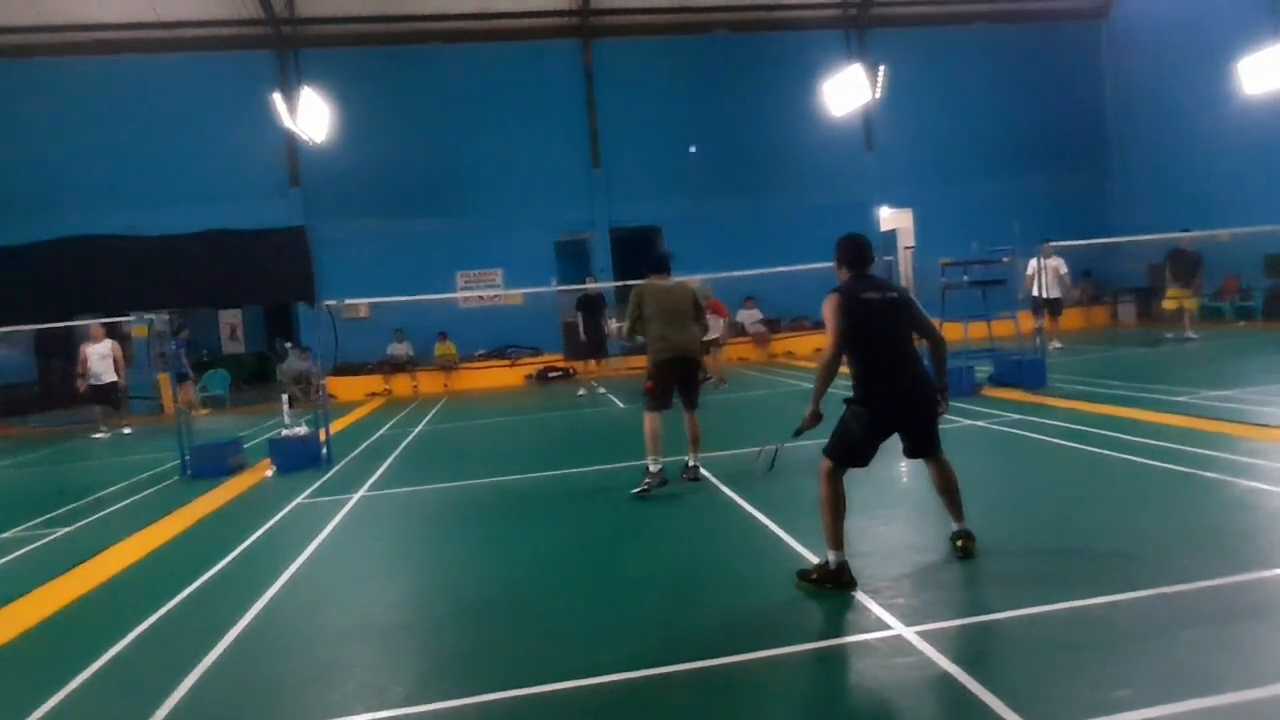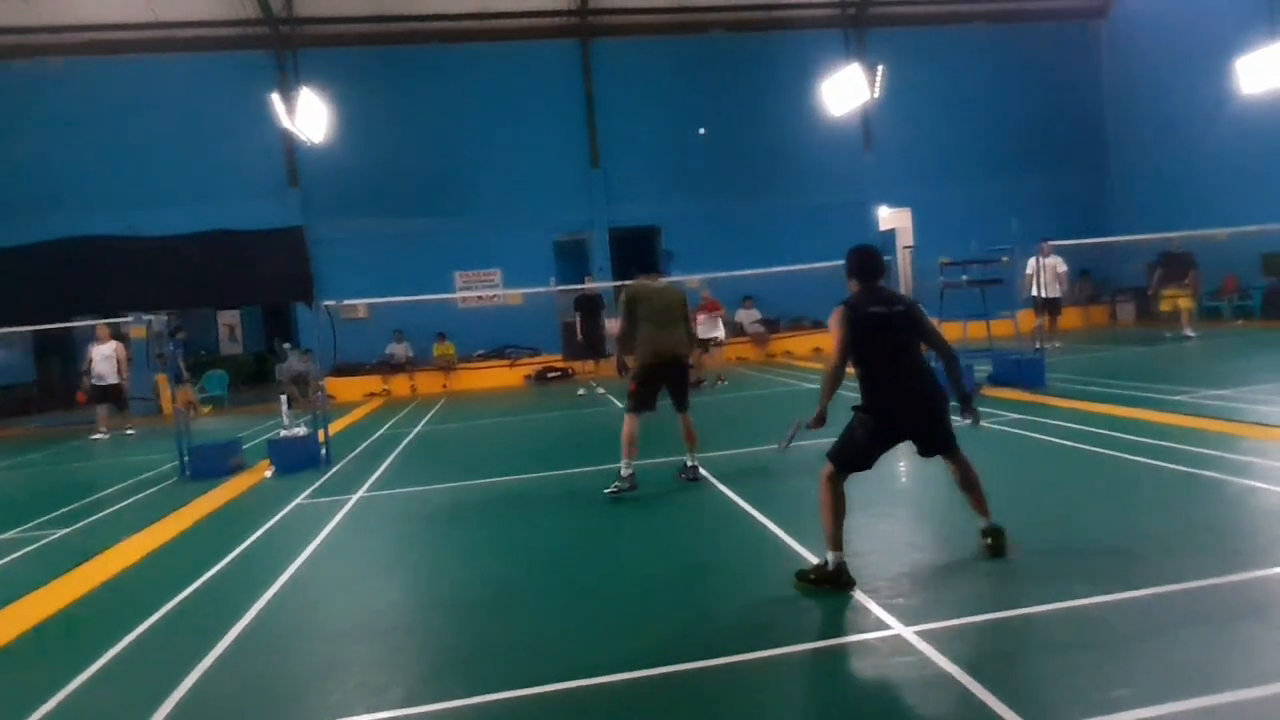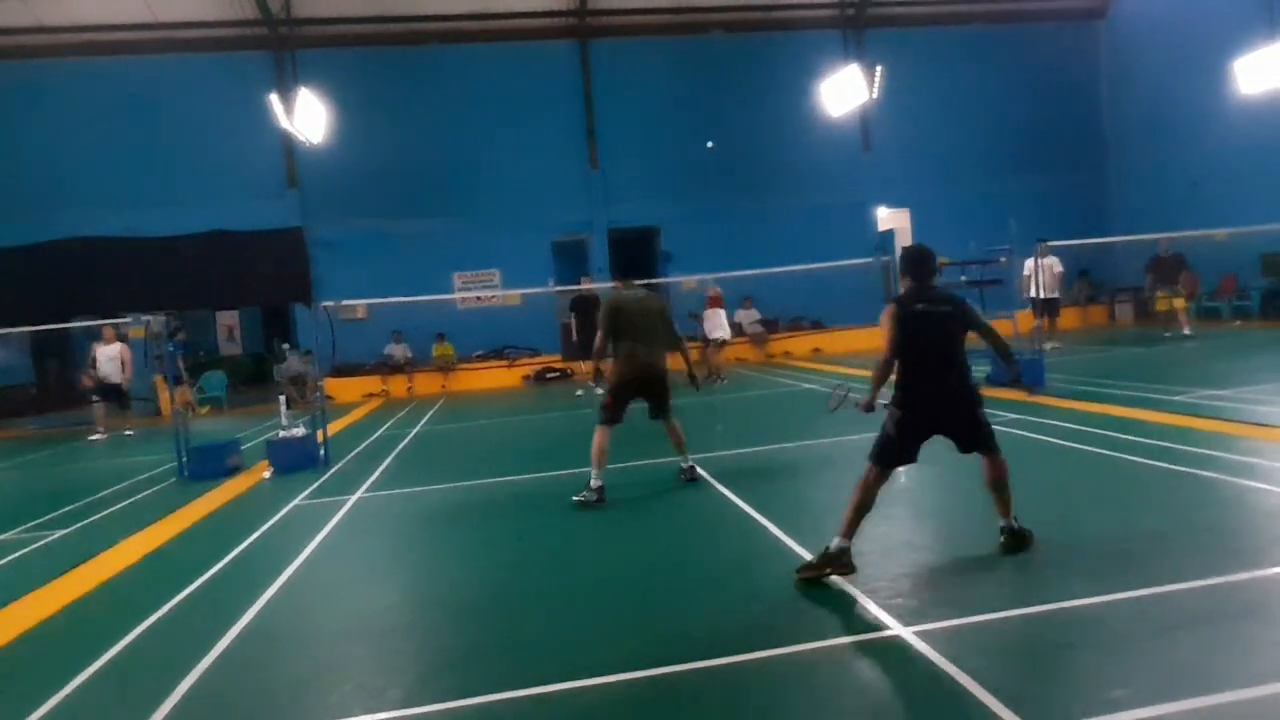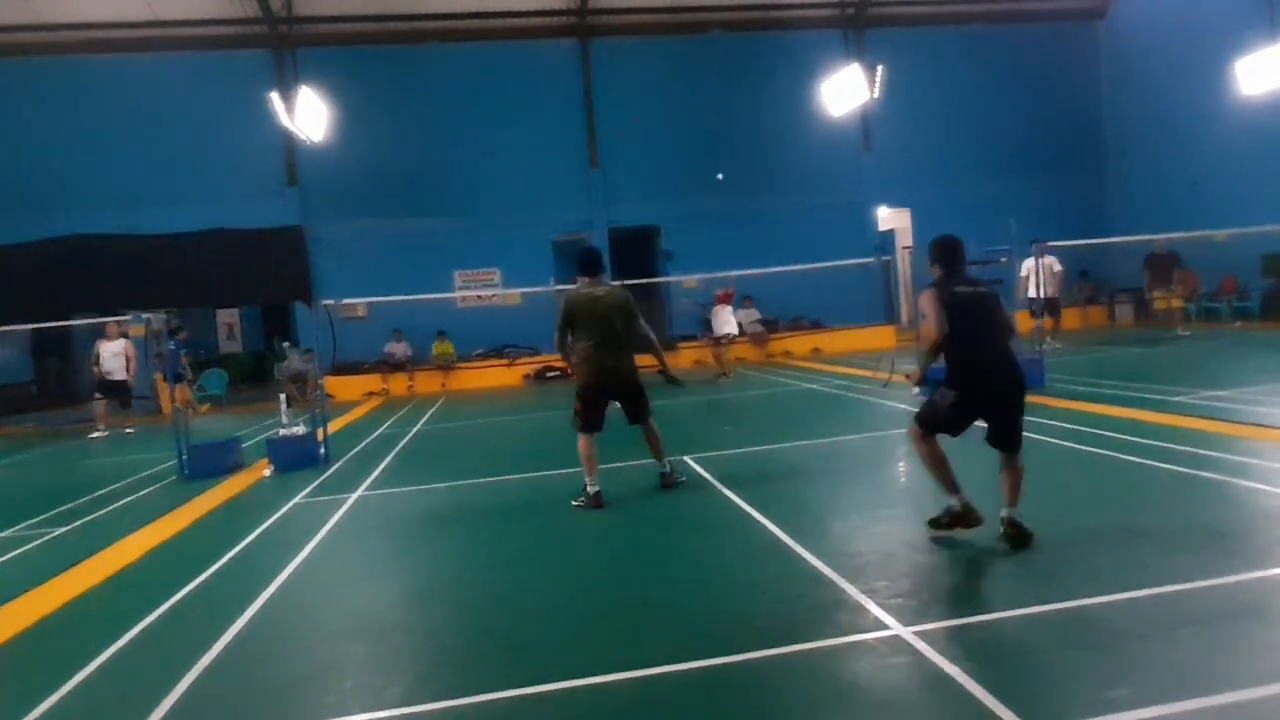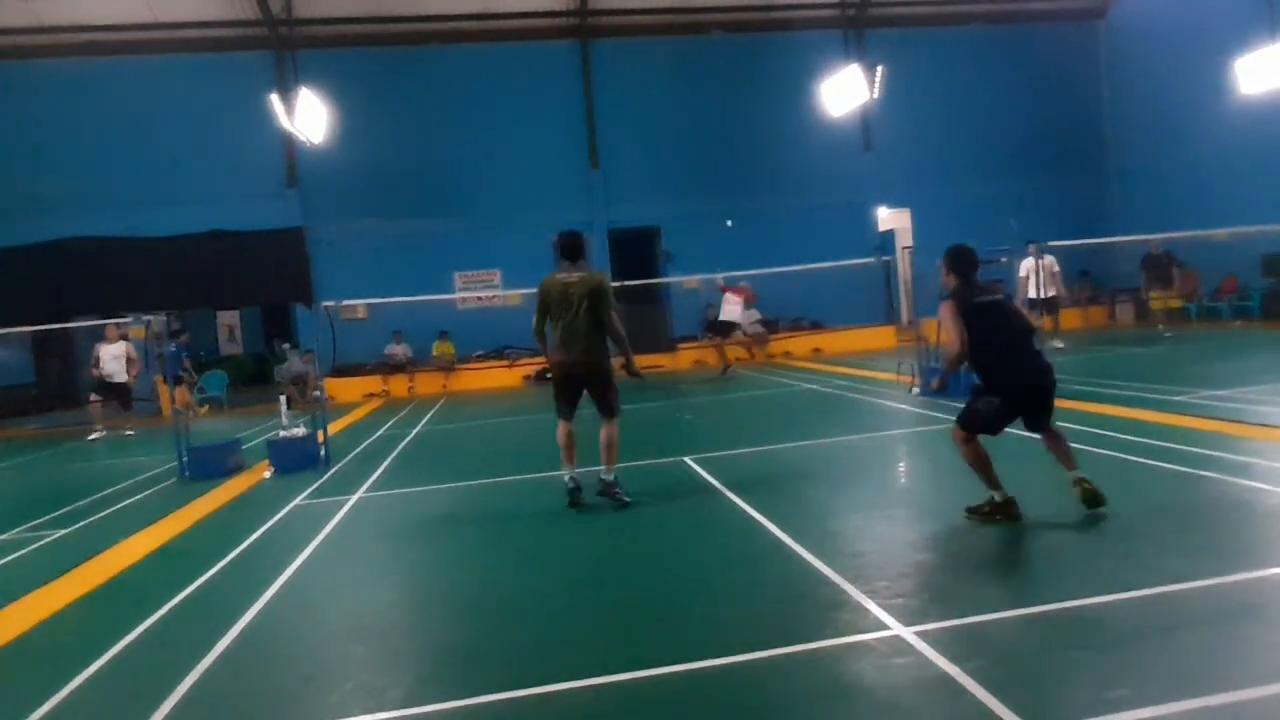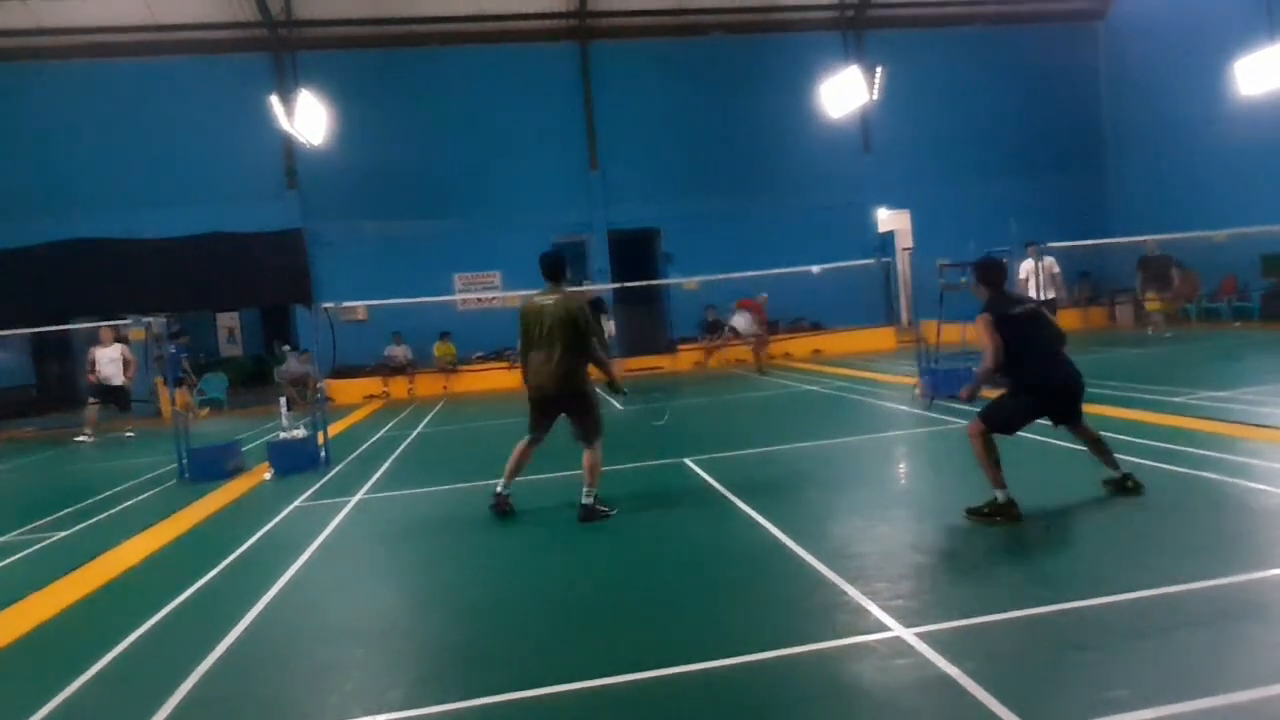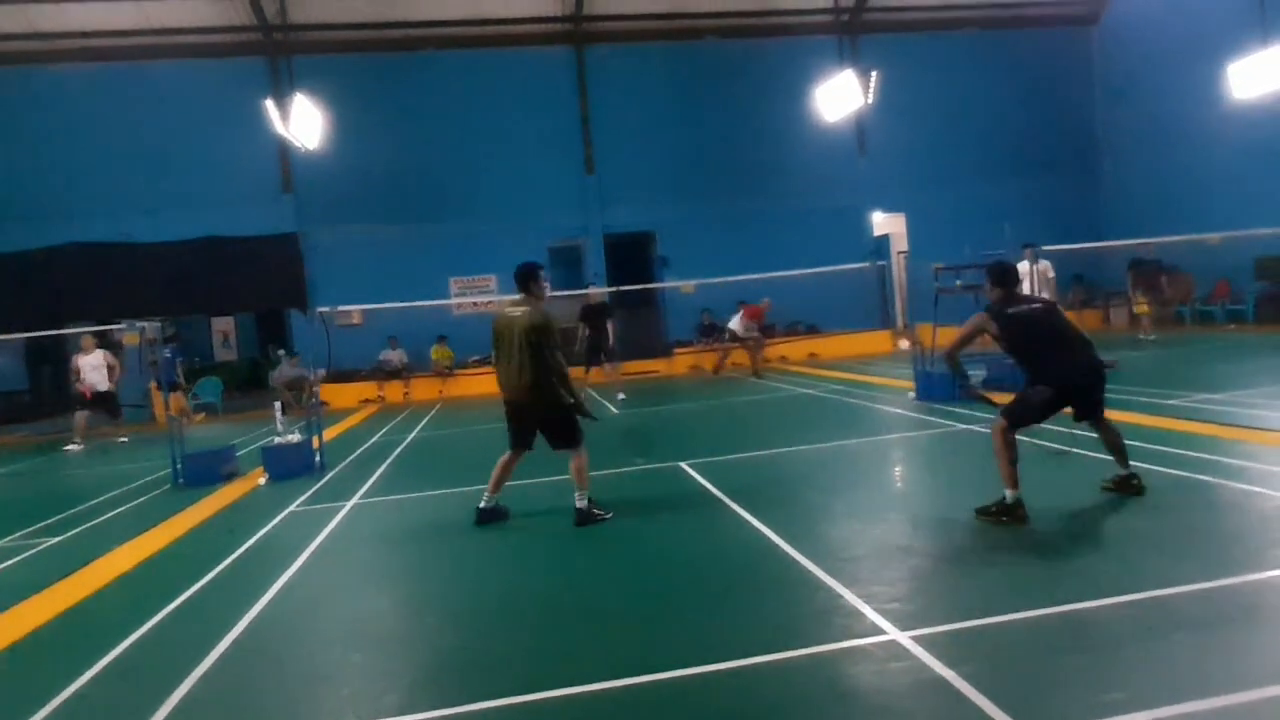
dt=0.2s
person 1, frame 1
left shoulder: (838, 299)
right shoulder: (899, 294)
left elbow: (833, 355)
right elbow: (937, 341)
left wrist: (815, 405)
right wrist: (939, 386)
left hip: (874, 400)
right hip: (918, 393)
left knee: (830, 471)
right knee: (934, 458)
left ankle: (835, 566)
right ankle: (962, 533)
person 1, frame 2
left shoulder: (845, 313)
right shoulder: (907, 306)
left elbow: (837, 366)
right elbow: (946, 352)
left wrist: (821, 409)
right wrist: (964, 396)
left hip: (880, 409)
right hip: (926, 402)
left knee: (831, 476)
right knee: (954, 457)
left ankle: (833, 566)
right ankle: (989, 528)
person 1, frame 3
left shoulder: (897, 309)
right shoulder: (959, 304)
left elbow: (888, 359)
right elbow: (1000, 344)
left wrist: (871, 396)
right wrist: (1014, 372)
left hip: (912, 404)
right hip: (960, 398)
left knee: (874, 474)
right knee: (992, 454)
left ankle: (838, 551)
right ankle: (1009, 529)
person 1, frame 4
left shoulder: (932, 293)
right shoulder: (986, 291)
left elbow: (937, 335)
right elbow: (1008, 332)
left wrist: (920, 370)
left hip: (966, 382)
right hip: (1008, 378)
left knee: (920, 433)
right knee: (1010, 452)
left ankle: (958, 506)
right ankle: (1011, 520)
person 1, frame 5
left shoulder: (951, 304)
right shoulder: (997, 296)
left elbow: (959, 350)
right elbow: (1029, 330)
left wrist: (941, 378)
left hip: (1005, 384)
right hip: (1040, 373)
left knee: (963, 434)
right knee: (1044, 429)
left ankle: (1002, 501)
right ankle: (1080, 480)
person 1, frame 6
left shoulder: (987, 317)
right shoulder: (1029, 304)
left elbow: (994, 362)
right elbow: (1060, 339)
left wrist: (971, 389)
left hip: (1033, 389)
right hip: (1068, 378)
left knee: (978, 430)
right knee: (1075, 426)
left ankle: (1002, 502)
right ankle: (1121, 477)
person 1, frame 7
left shoulder: (988, 317)
right shoulder: (1046, 305)
left elbow: (951, 351)
right elbow: (1081, 340)
left wrist: (958, 371)
right wrist: (1091, 363)
left hip: (1052, 381)
right hip: (1089, 371)
left knee: (1001, 428)
right knee: (1097, 421)
left ankle: (1011, 503)
right ankle: (1128, 477)
person 2, frame 1
left shoulder: (641, 291)
right shoulder: (687, 290)
left elbow: (628, 331)
right elbow: (704, 327)
left wrist: (639, 335)
left hip: (662, 355)
right hip: (690, 354)
left knee: (652, 412)
right knee: (690, 411)
left ankle: (655, 469)
right ankle: (693, 464)
person 2, frame 2
left shoulder: (631, 291)
right shoulder: (676, 292)
left elbow: (622, 331)
right elbow: (689, 331)
right wrist: (687, 353)
left hip: (648, 358)
right hip: (678, 357)
left knee: (632, 414)
right knee: (683, 412)
left ankle: (626, 474)
right ankle: (691, 464)
person 2, frame 3
left shoulder: (613, 302)
right shoulder: (656, 301)
left elbow: (600, 343)
right elbow: (676, 338)
left wrist: (596, 362)
right wrist: (690, 368)
left hip: (624, 372)
right hip: (655, 370)
left knee: (603, 427)
right knee: (668, 419)
left ankle: (595, 487)
right ankle: (687, 467)
person 2, frame 4
left shoulder: (572, 299)
right shoulder: (621, 296)
left elbow: (561, 342)
right elbow: (644, 332)
left wrist: (571, 363)
right wrist: (664, 365)
left hip: (589, 375)
right hip: (624, 371)
left knee: (586, 433)
right knee: (645, 422)
left ankle: (592, 490)
right ankle: (666, 472)
person 2, frame 5
left shoulder: (547, 285)
right shoulder: (597, 282)
left elbow: (538, 327)
right elbow: (611, 325)
left wrist: (548, 353)
right wrist: (628, 357)
left hip: (564, 362)
right hip: (595, 361)
left knee: (565, 420)
right knee: (609, 419)
left ankle: (571, 480)
right ankle: (609, 481)
person 2, frame 6
left shoulder: (529, 306)
right shoulder: (576, 303)
left elbow: (522, 350)
right elbow: (593, 348)
left wrist: (529, 381)
right wrist: (611, 376)
left hip: (540, 385)
right hip: (572, 383)
left knee: (532, 439)
right knee: (592, 441)
left ankle: (501, 493)
right ankle: (589, 502)
person 2, frame 7
left shoulder: (500, 317)
right shoulder: (540, 316)
left elbow: (496, 361)
right elbow: (556, 363)
right wrist: (576, 398)
left hip: (513, 397)
right hip: (544, 395)
left knee: (515, 451)
right knee: (576, 446)
left ankle: (486, 505)
right ankle: (583, 506)
